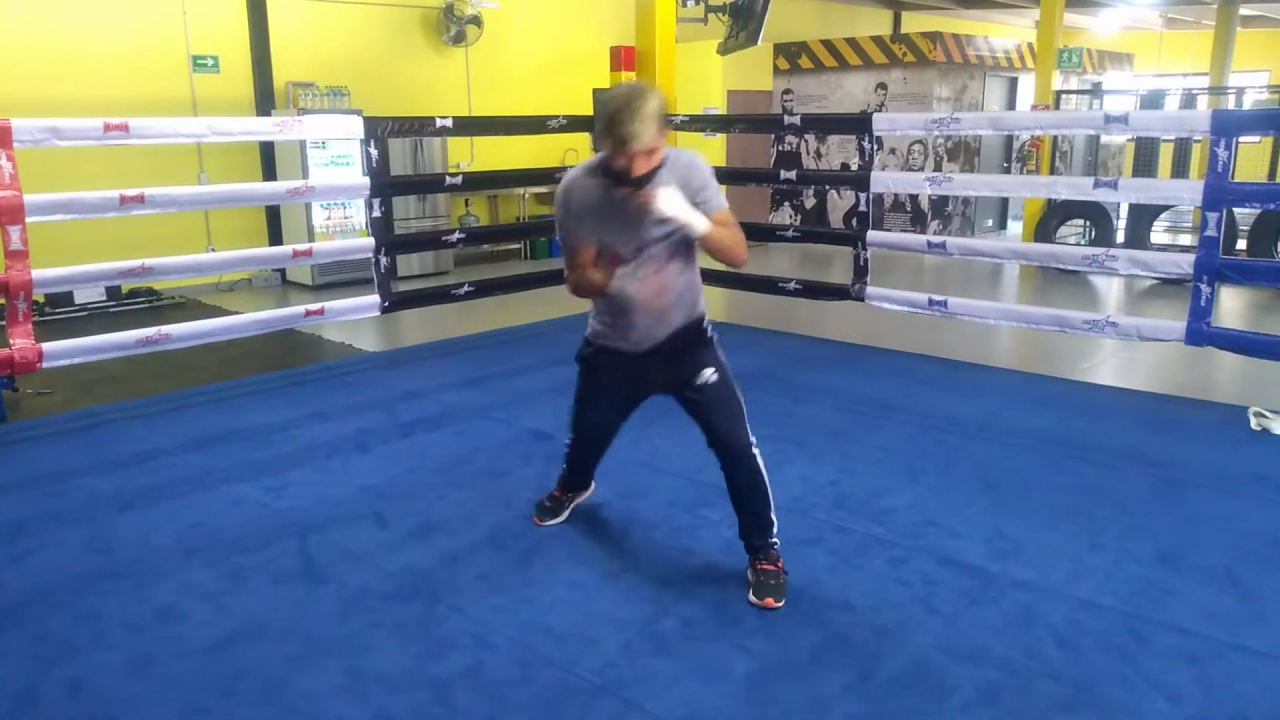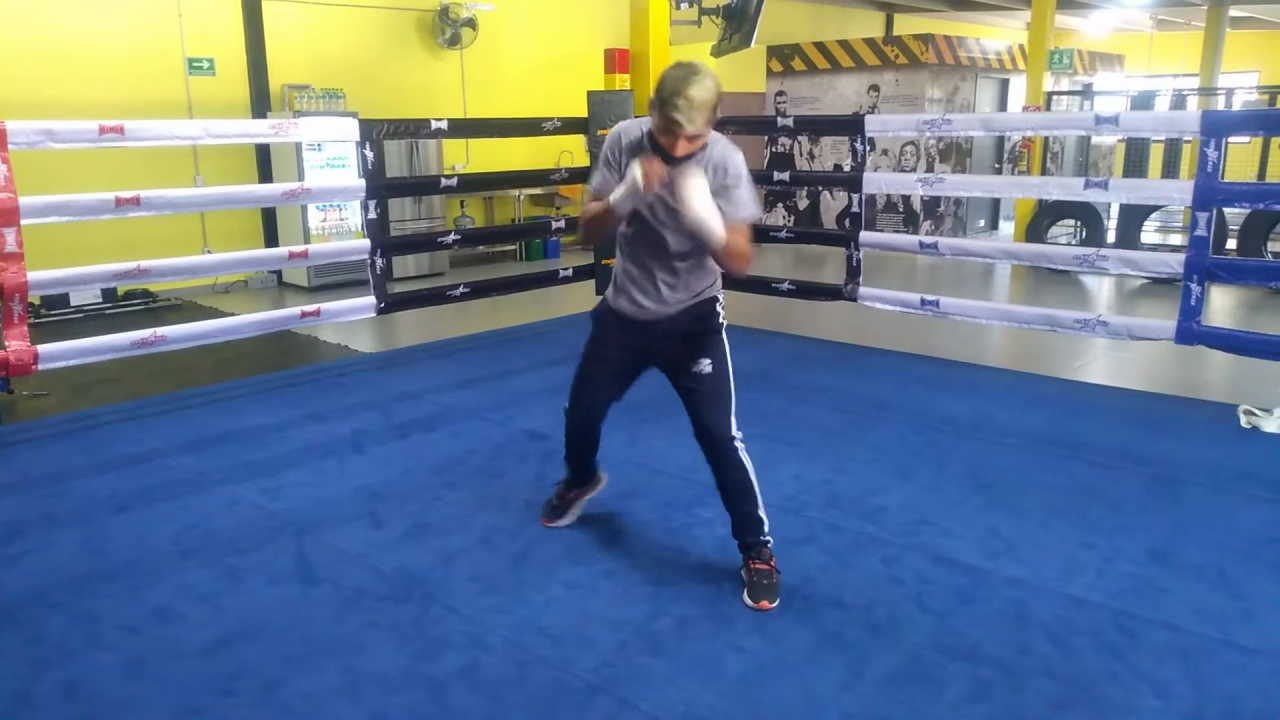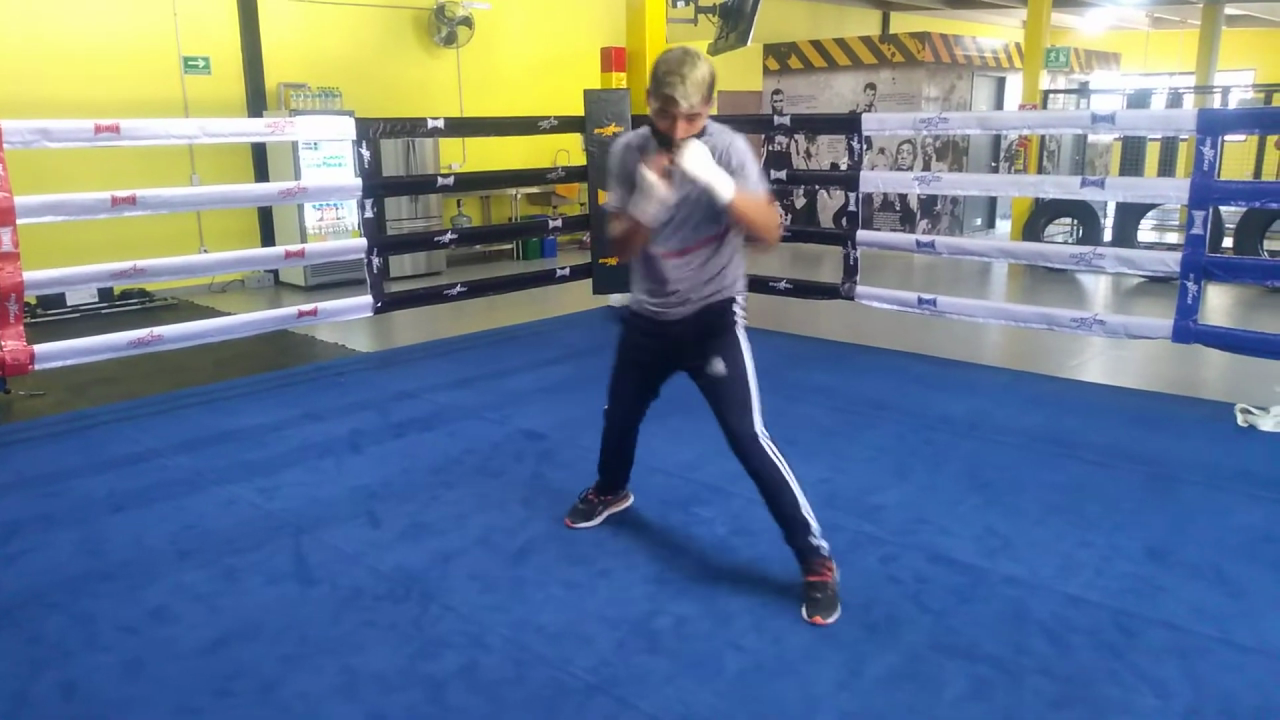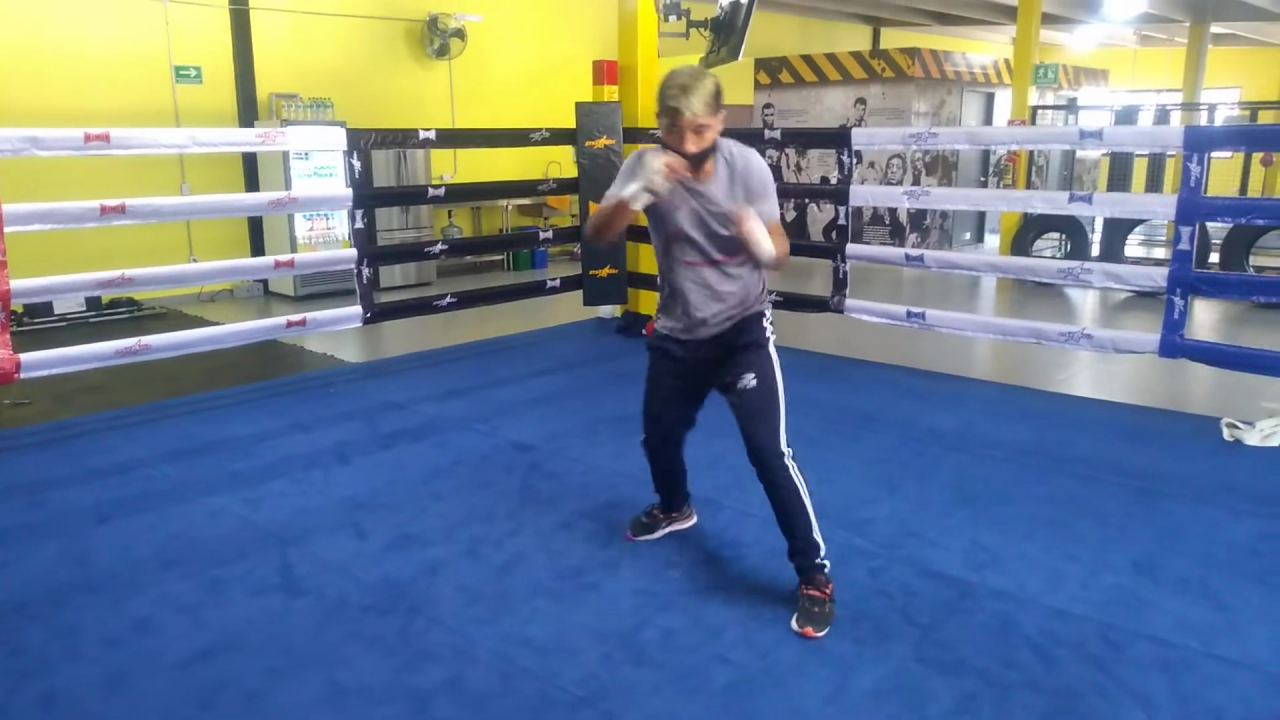
dt=0.3s
person 1, frame 1
left shoulder: (688, 169)
right shoulder: (578, 189)
left elbow: (736, 253)
right elbow: (579, 279)
left wrist: (689, 217)
right wrist: (624, 285)
left hip: (681, 334)
right hip: (613, 345)
left knee: (735, 444)
right knee: (585, 443)
left ankle: (763, 552)
right ankle: (575, 484)
person 1, frame 2
left shoulder: (726, 162)
right shoulder: (622, 142)
left elbow: (739, 261)
right elbow: (589, 231)
left wrist: (708, 217)
right wrist: (623, 193)
left hip: (693, 314)
right hip: (624, 310)
left knee: (719, 435)
right knee: (581, 410)
left ankle: (757, 552)
right ankle: (581, 480)
person 1, frame 3
left shoulder: (730, 148)
right shoulder: (627, 152)
left elbow: (769, 232)
right elbow: (619, 248)
left wrist: (713, 181)
right wrist: (649, 205)
left hip: (713, 315)
right hip: (649, 314)
left knee: (746, 435)
right knee: (620, 414)
left ankle: (816, 562)
right ankle: (611, 489)
person 1, frame 4
left shoulder: (746, 164)
right shoulder: (647, 165)
left elbow: (777, 250)
right elbow: (597, 233)
left wrist: (763, 244)
right wrist: (635, 189)
left hip: (742, 327)
right hip: (676, 334)
left knee: (770, 452)
right knee: (659, 438)
left ankle: (814, 577)
right ankle: (675, 506)
